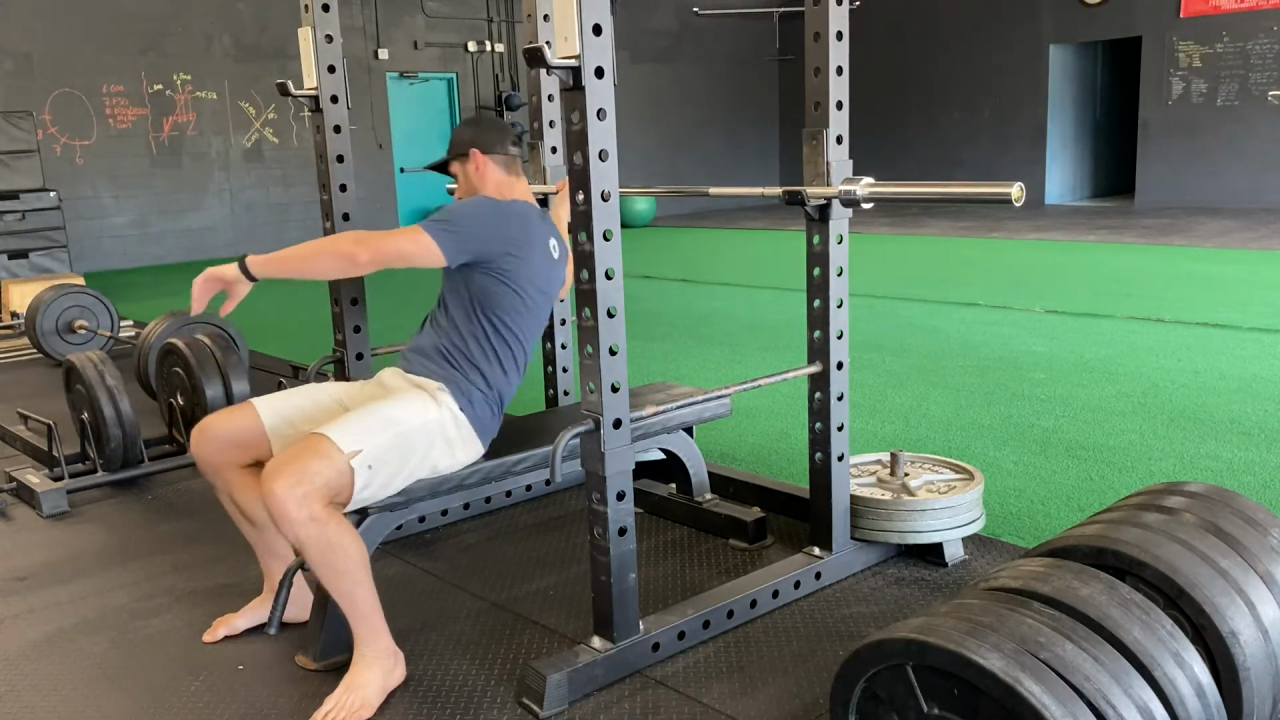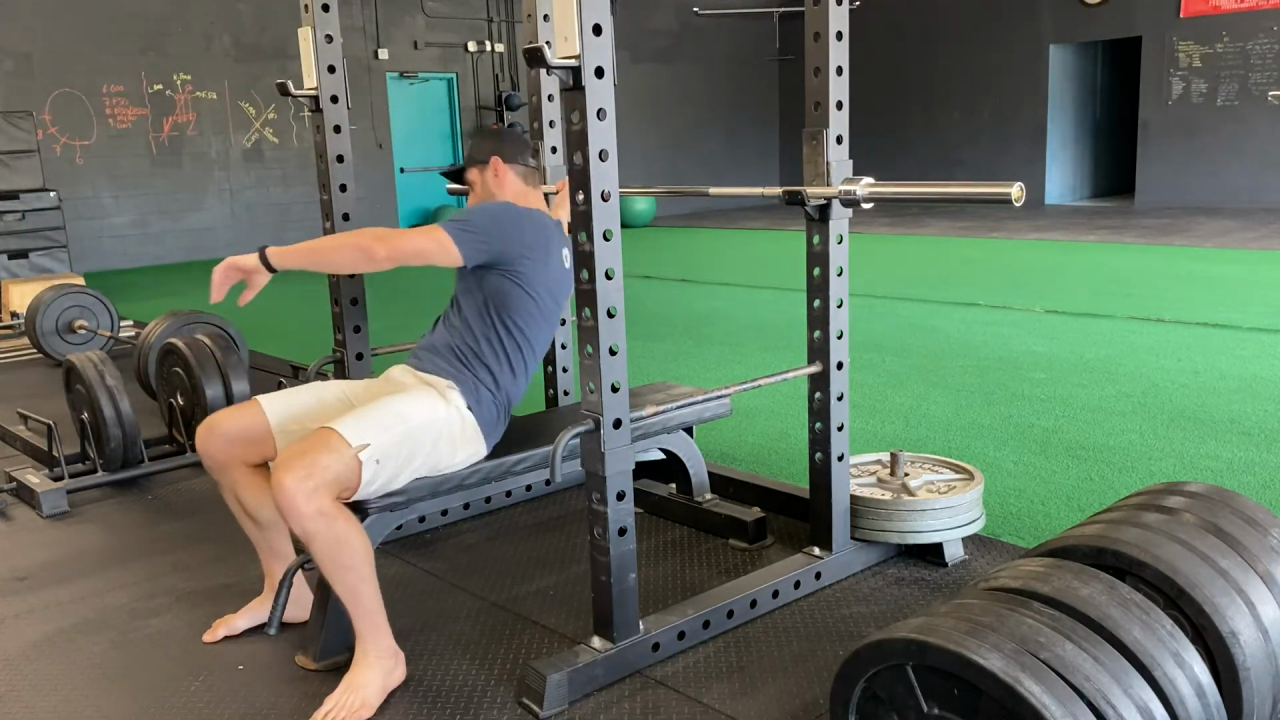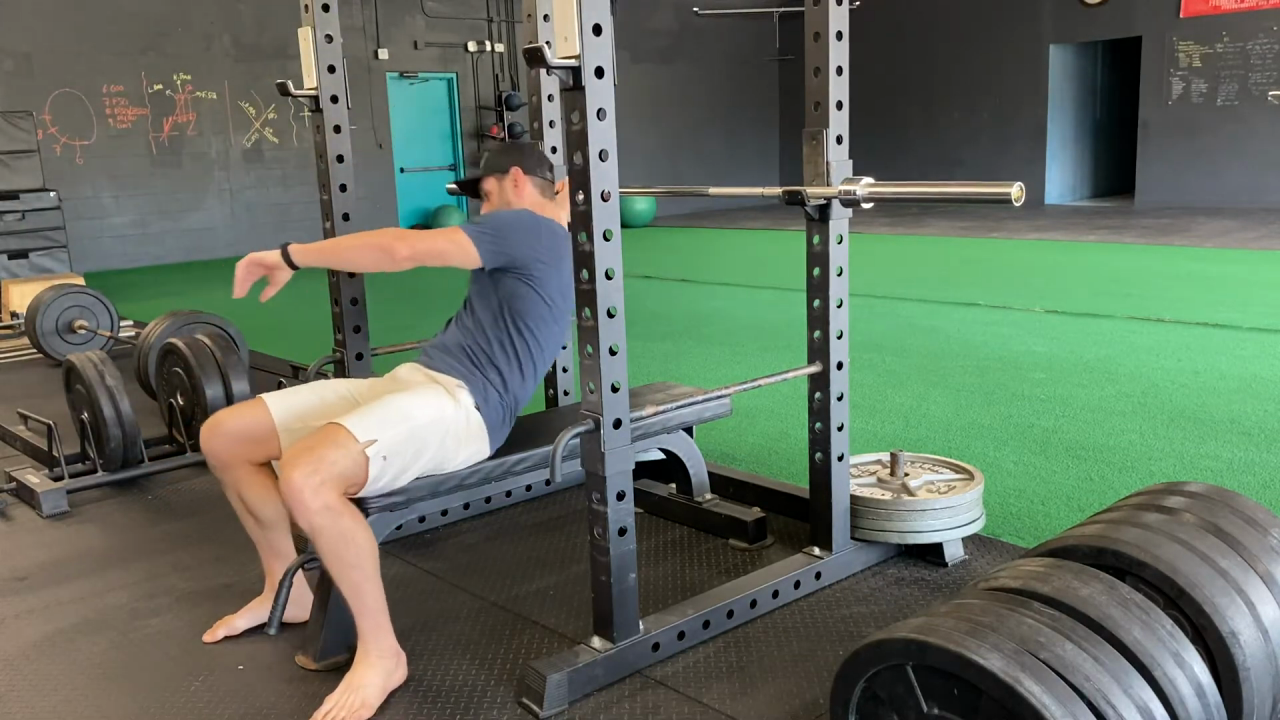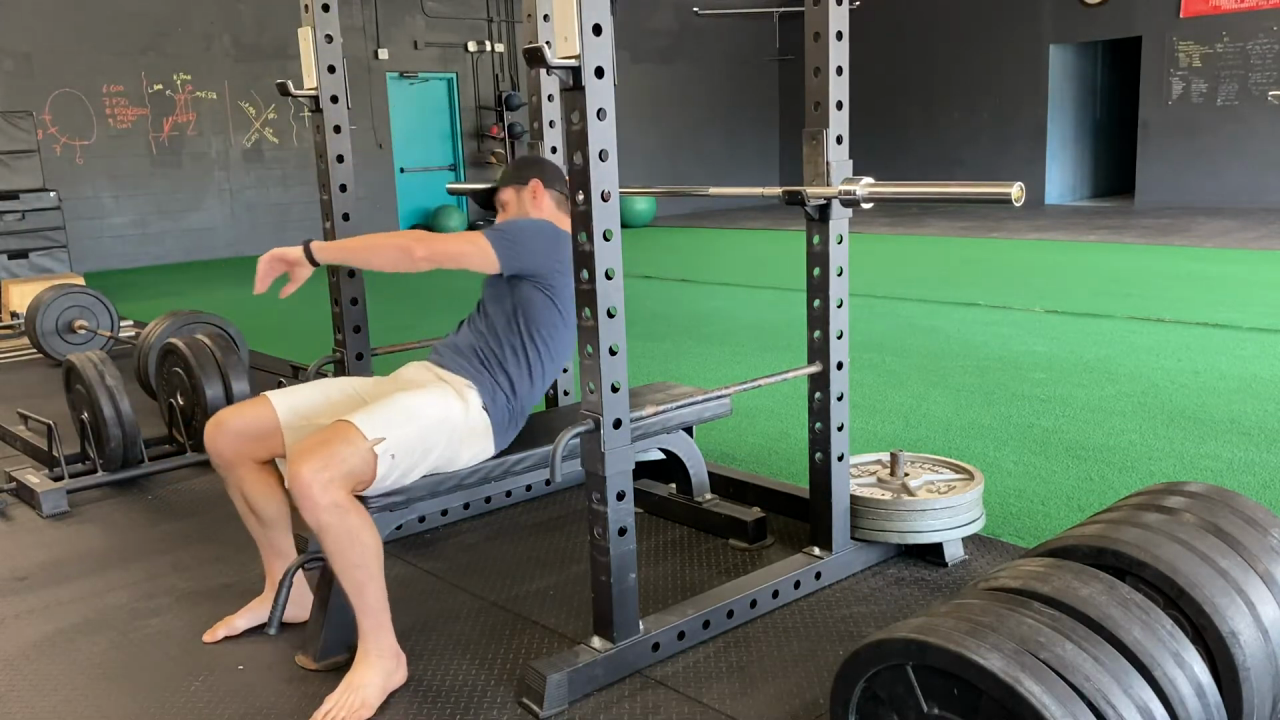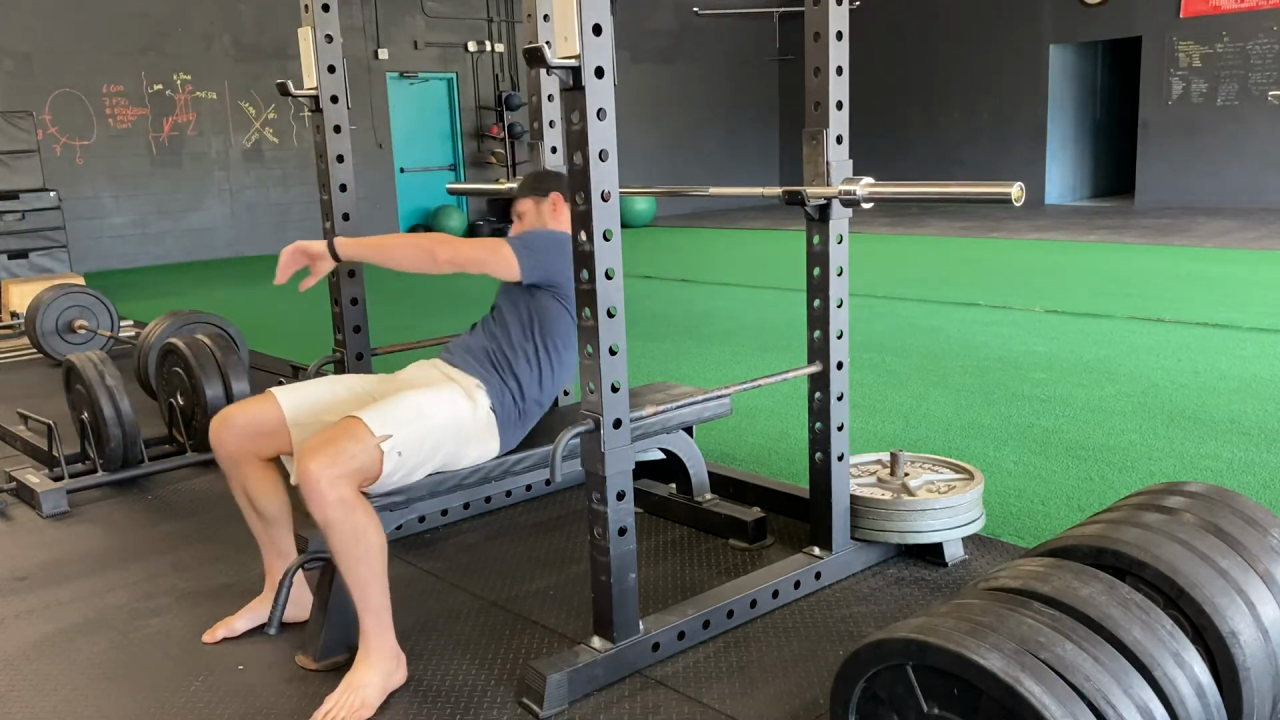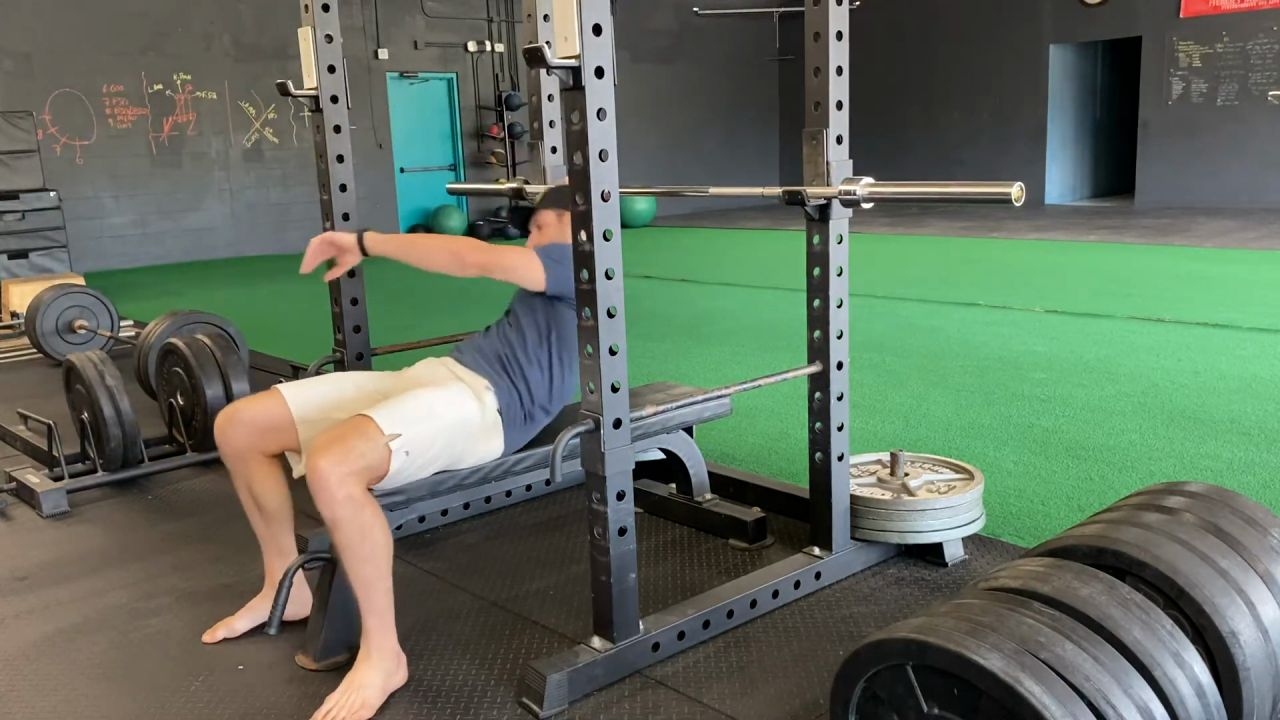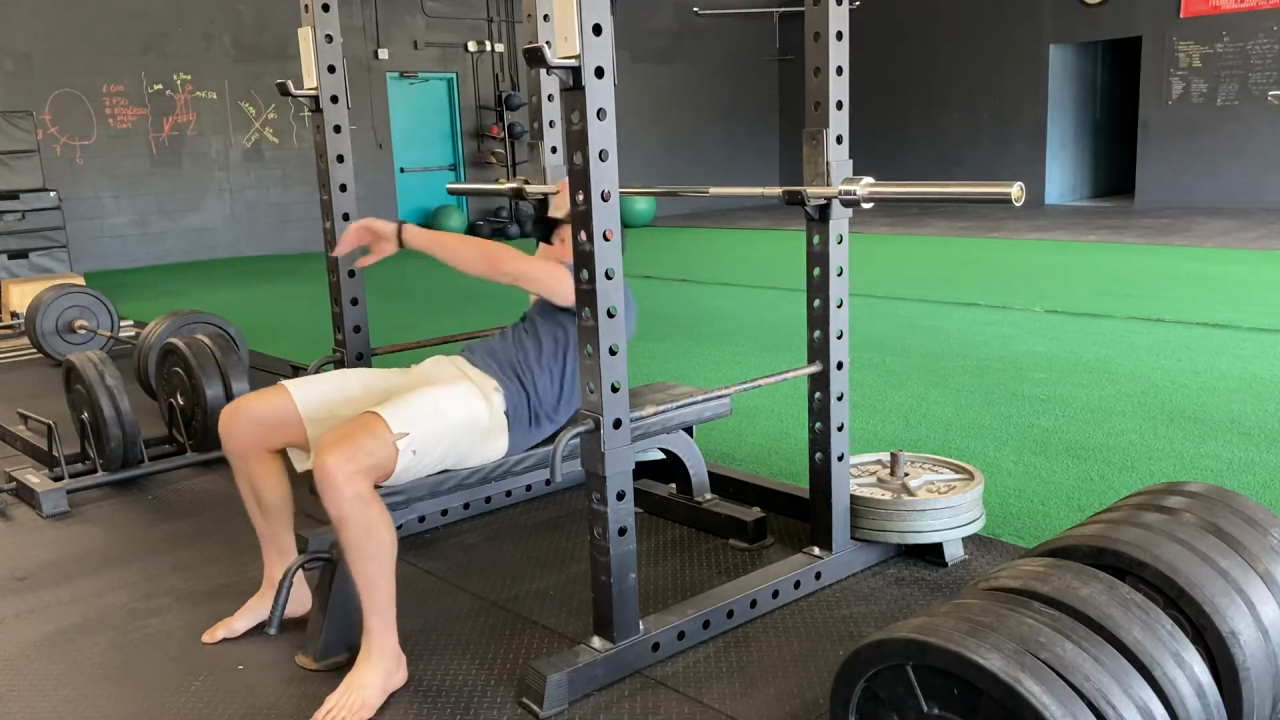
dt=0.1s
person 1, frame 1
left shoulder: (491, 216)
right shoulder: (545, 237)
left elbow: (366, 252)
right elbow: (560, 286)
left wrist: (248, 267)
right wrist: (563, 210)
left hip: (445, 411)
right hip: (397, 386)
left knee: (288, 488)
right knee: (213, 440)
left ankle: (378, 653)
right ankle: (285, 588)
person 1, frame 2
left shoulder: (510, 222)
right shoulder: (549, 242)
left elbow: (383, 249)
left wrist: (269, 259)
right wrist: (562, 209)
left hip: (450, 407)
right hip: (404, 383)
left knee: (298, 482)
right knee: (219, 437)
left ankle: (379, 653)
right ankle: (285, 588)
person 1, frame 3
left shoulder: (525, 228)
right shoulder: (554, 243)
left elbow: (402, 249)
left wrist: (290, 256)
right wrist: (562, 206)
left hip: (457, 407)
right hip: (410, 383)
left knee: (305, 478)
right knee: (223, 436)
left ankle: (381, 653)
right ankle: (285, 589)
person 1, frame 4
left shoulder: (545, 239)
right shoulder: (560, 261)
left elbow: (423, 251)
left wrist: (314, 254)
right wrist: (568, 197)
left hip: (463, 404)
left knee: (313, 473)
right knee: (227, 433)
left ankle: (381, 654)
right ankle: (285, 586)
person 1, frame 5
left shoulder: (559, 250)
right shoulder: (563, 263)
left elbow: (443, 254)
left wrist: (335, 249)
left hip: (471, 405)
left knee: (322, 469)
right knee: (233, 430)
left ankle: (381, 654)
right ankle: (285, 587)
person 1, frame 6
right shoulder: (568, 292)
left elbow: (472, 258)
left wrist: (363, 243)
right wrist: (549, 207)
left hip: (479, 407)
left knee: (331, 466)
right knee: (237, 425)
left ankle: (383, 656)
right ankle: (289, 586)
person 1, frame 7
right shoulder: (578, 293)
left elbow: (508, 267)
right elbow: (534, 277)
left wrist: (404, 234)
right wrist: (563, 207)
left hip: (486, 404)
left knee: (339, 464)
right knee: (242, 421)
left ankle: (382, 655)
right ankle: (283, 583)
